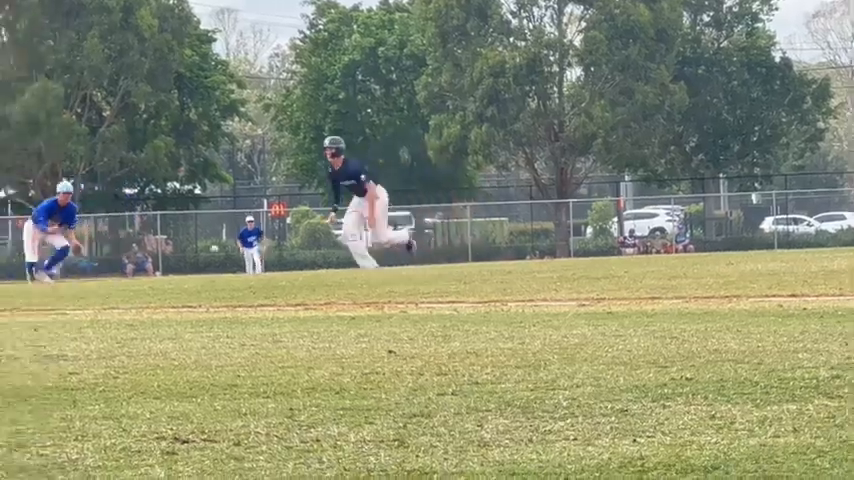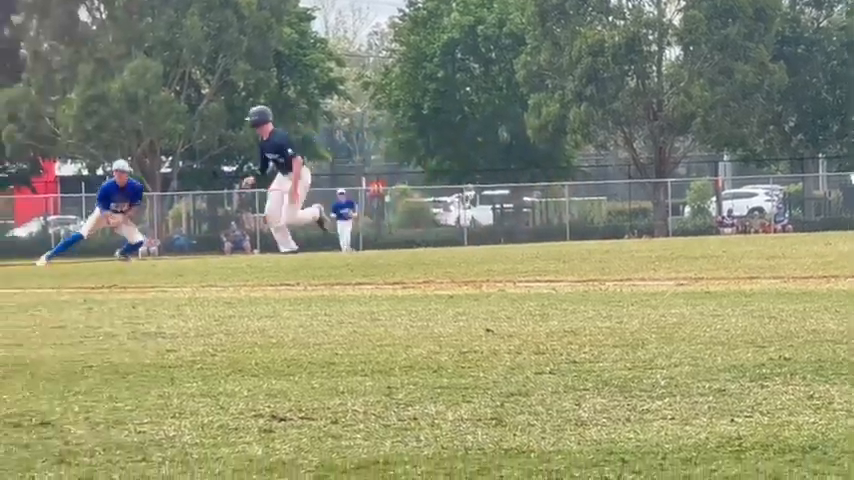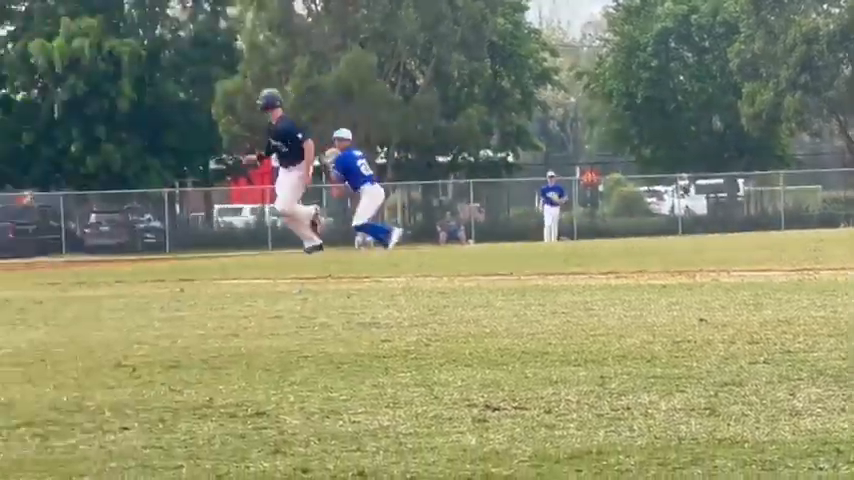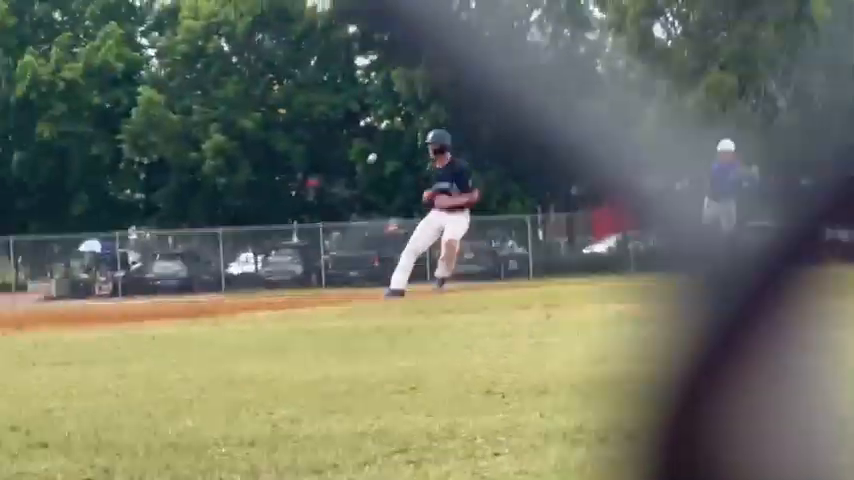
dt=0.5s
person 1, frame 1
left shoulder: (353, 167)
right shoulder: (332, 172)
left elbow: (371, 188)
right elbow: (336, 193)
left wrist: (371, 214)
right wrist: (334, 211)
left hip: (376, 196)
right hip: (359, 199)
left knee: (381, 238)
right knee: (348, 233)
left ankle: (405, 237)
right ankle: (368, 267)
person 1, frame 2
left shoulder: (280, 139)
right shoulder: (263, 141)
left elbow: (297, 161)
right elbow: (264, 164)
left wrist: (294, 188)
right wrist: (253, 179)
left hip: (298, 176)
right hip: (283, 176)
left knee: (290, 218)
right knee: (271, 215)
left ankle: (315, 212)
right ankle: (288, 249)
person 1, frame 3
left shoulder: (287, 126)
right shoulder: (272, 127)
left elbow: (309, 145)
left wrist: (306, 171)
right wrist: (256, 158)
left hip: (298, 170)
right hip: (284, 171)
left knee: (283, 208)
right knee: (288, 211)
left ankle: (311, 213)
right ankle: (313, 242)
person 1, frame 4
left shoulder: (459, 167)
right shoulder: (433, 169)
left elbow: (474, 196)
left wrist: (450, 201)
right wrist: (429, 195)
left hip: (457, 216)
right hip: (436, 214)
left knee: (450, 240)
right knee: (412, 249)
left ankle: (442, 276)
right ankle: (397, 287)
